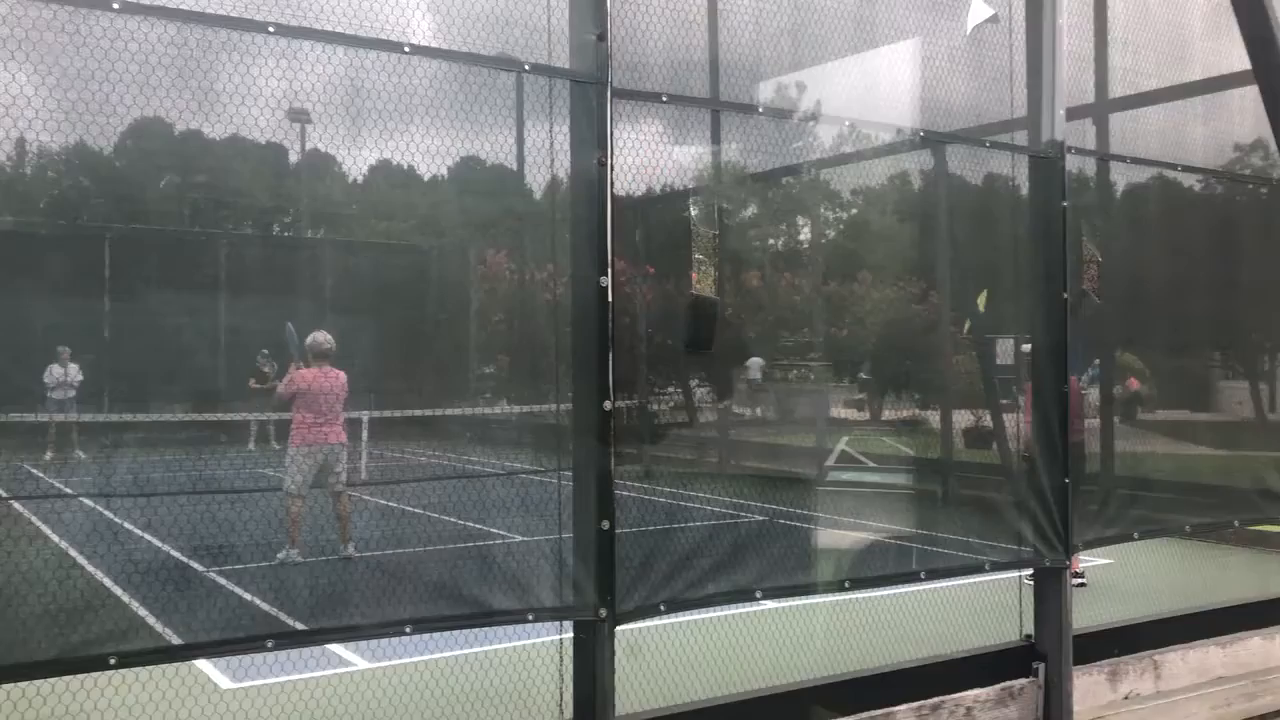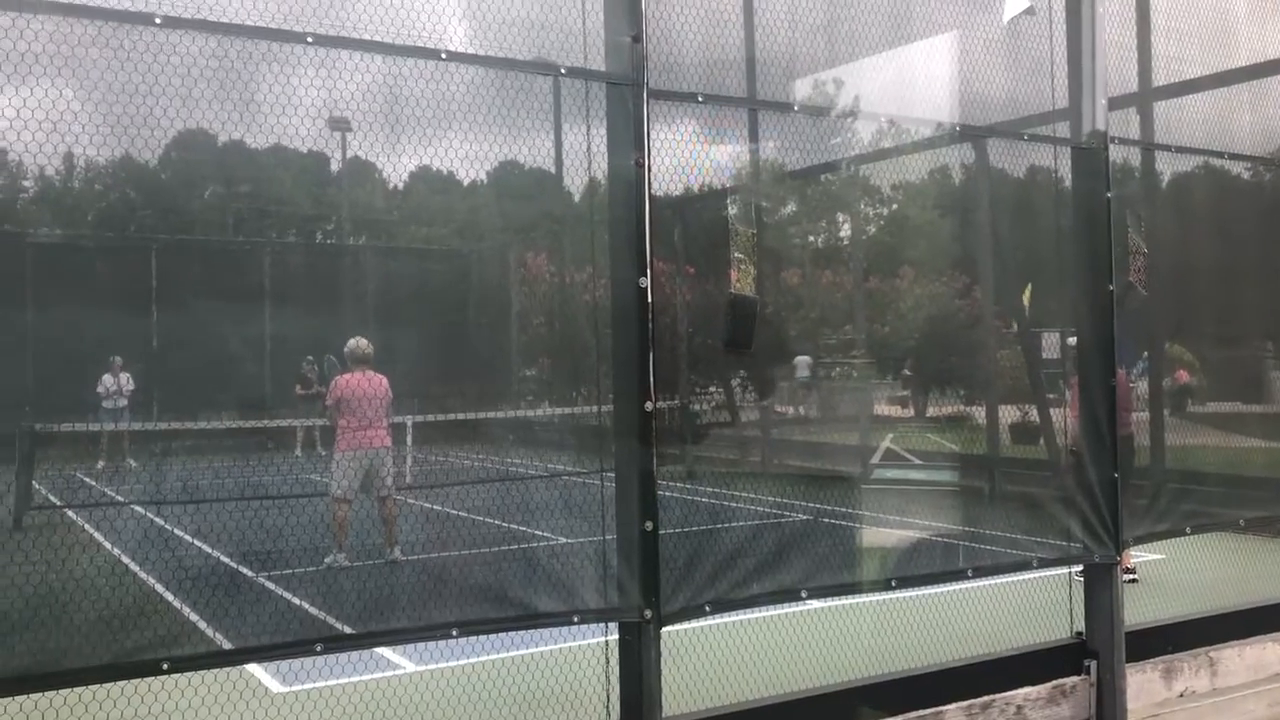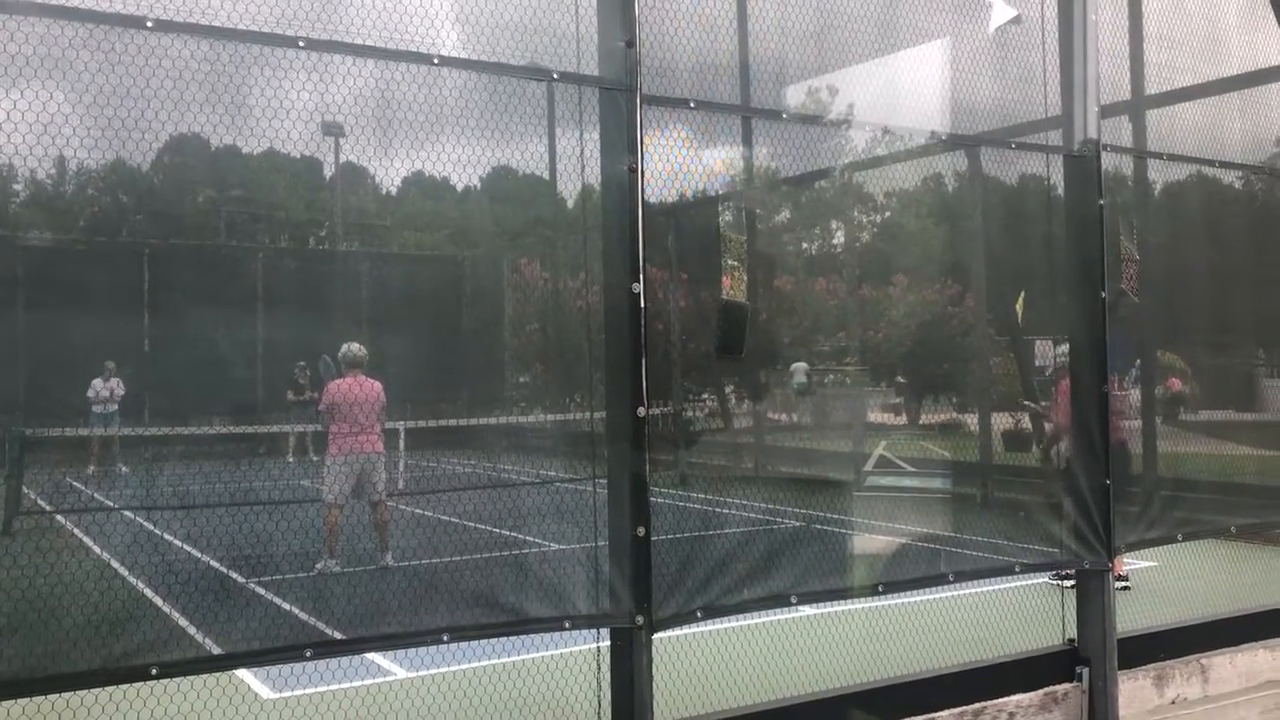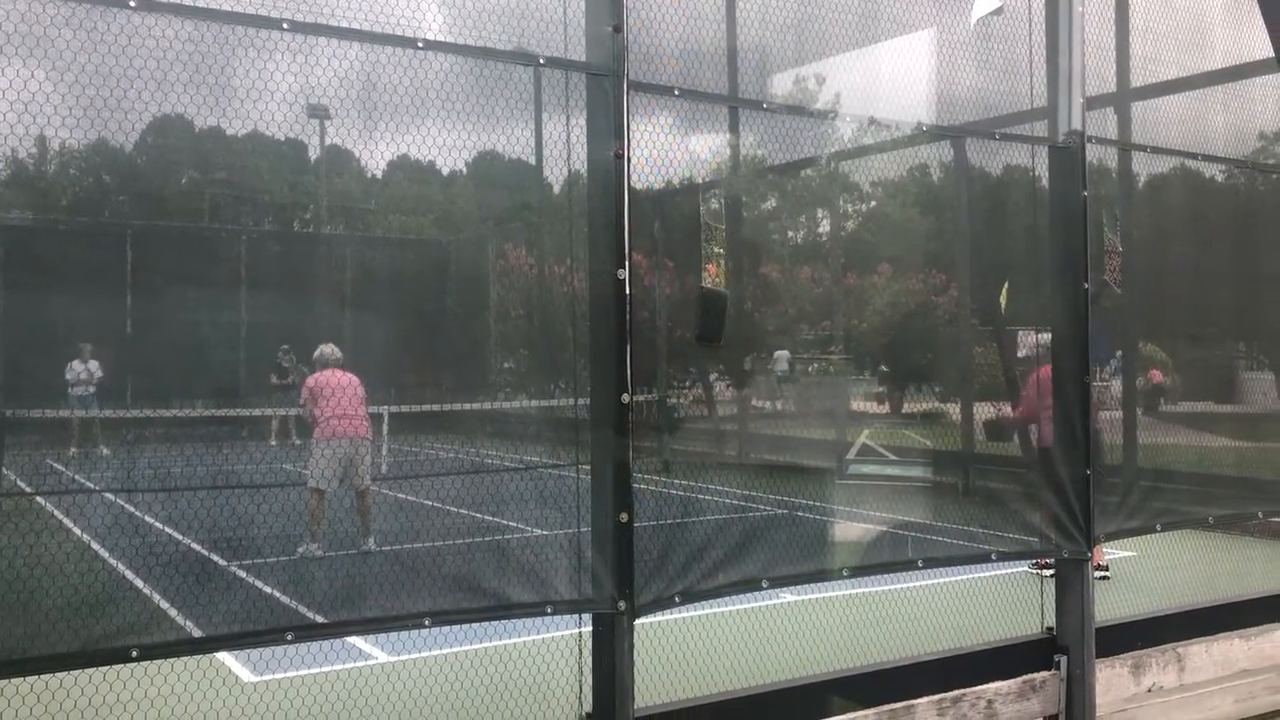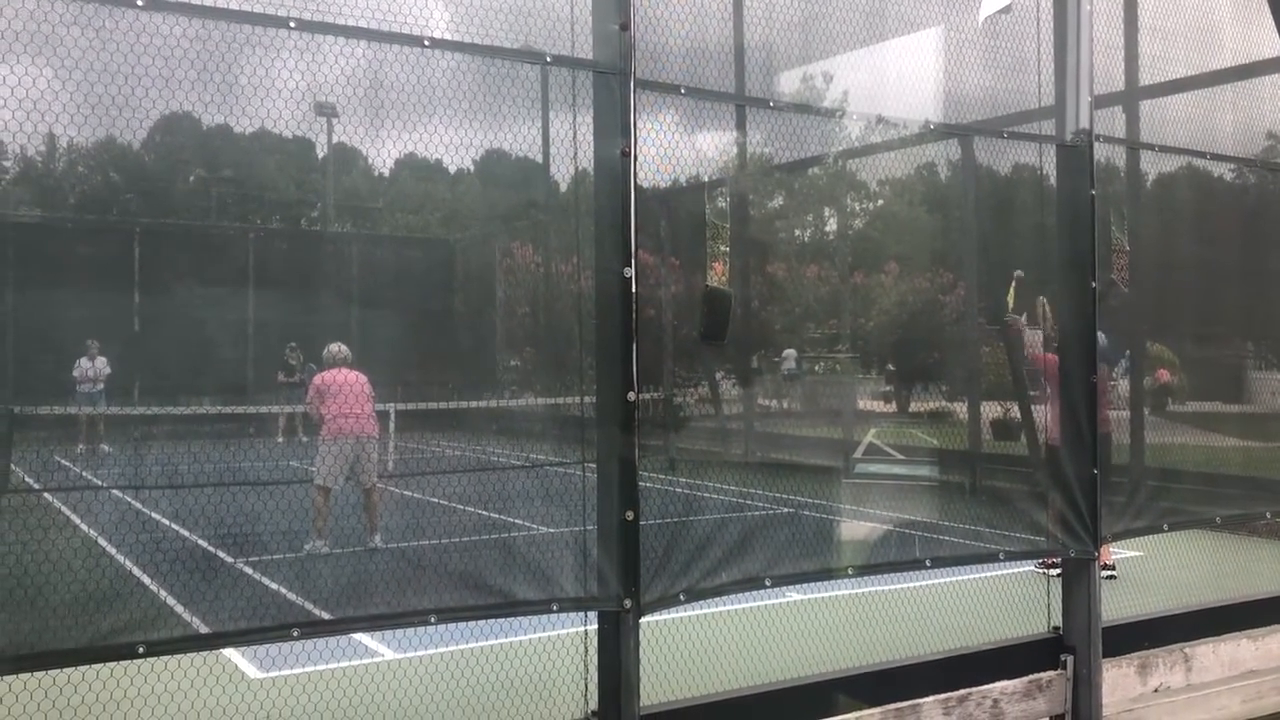
dt=1s
person 1, frame 1
right shoulder: (1073, 382)
left elbow: (1032, 425)
right elbow: (1079, 419)
left wrist: (1027, 451)
right hip: (1072, 450)
right ankle: (1074, 568)
person 1, frame 2
right shoulder: (1120, 375)
left elbow: (1080, 418)
right elbow: (1127, 410)
left wrist: (1074, 446)
right hip: (1122, 444)
right ankle: (1126, 564)
person 1, frame 3
left shoulder: (1066, 386)
left elbow: (1061, 427)
right elbow: (1117, 414)
left wrist: (1046, 448)
right hip: (1117, 450)
left ankle: (1071, 570)
right ankle: (1118, 571)
person 1, frame 4
left shoulder: (1038, 377)
left elbow: (1026, 415)
left wrist: (1008, 417)
left hip: (1055, 443)
right hip: (1089, 438)
left ankle: (1048, 560)
right ankle: (1098, 560)
person 1, frame 5
left shoulder: (1061, 368)
right shoulder: (1101, 371)
left elbow: (1033, 354)
left wrist: (1022, 327)
right wrist: (1053, 339)
left hip: (1064, 444)
right hip: (1099, 441)
left ankle: (1054, 559)
right ankle: (1105, 558)
person 2, frame 1
left shoulder: (299, 376)
right shoulder: (341, 378)
left elbow: (280, 395)
left hip: (304, 442)
right hip: (335, 441)
left knee: (295, 494)
right knee: (340, 493)
left ankle: (293, 549)
right ankle: (347, 545)
person 2, frame 2
left shoulder: (339, 383)
right shoulder: (383, 382)
left elbow: (333, 419)
left hip: (350, 448)
right hip: (380, 445)
left knee: (341, 499)
right knee: (386, 497)
left ankle: (339, 553)
right ankle: (393, 549)
person 2, frame 3
left shoulder: (333, 388)
right shoulder: (377, 387)
left elbow: (327, 423)
right elbow: (381, 420)
left hip: (341, 452)
right hip: (373, 450)
left knee: (333, 505)
right knee: (379, 502)
left ankle: (331, 559)
right ankle: (385, 554)
person 2, frame 4
left shoulder: (312, 381)
right shoulder: (354, 379)
left elbow: (308, 415)
left hip: (329, 435)
right hip: (360, 434)
left knee: (316, 490)
right knee: (363, 488)
left ankle: (313, 543)
right ankle: (367, 539)
person 2, frame 5
left shoulder: (320, 379)
right shoulder: (362, 378)
left elbow: (314, 413)
left hip: (337, 433)
right hip: (367, 432)
left knee: (322, 487)
right knee: (369, 486)
left ankle: (319, 540)
right ankle: (374, 536)
